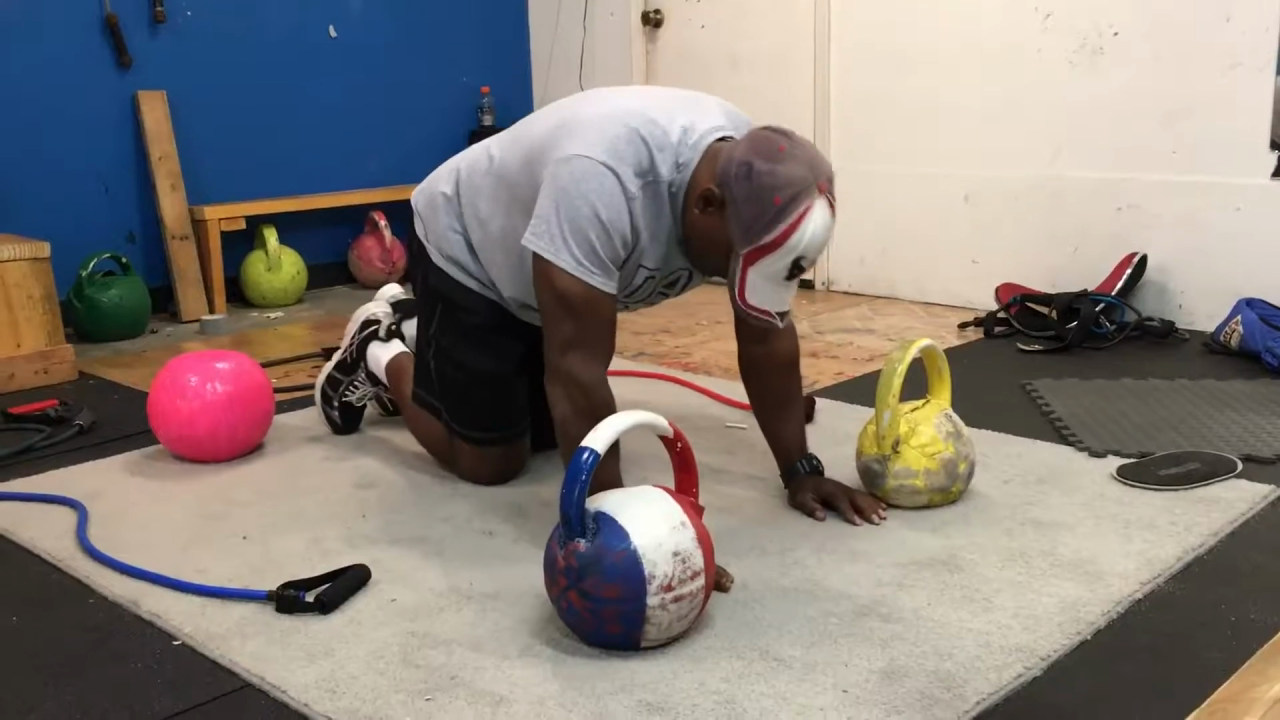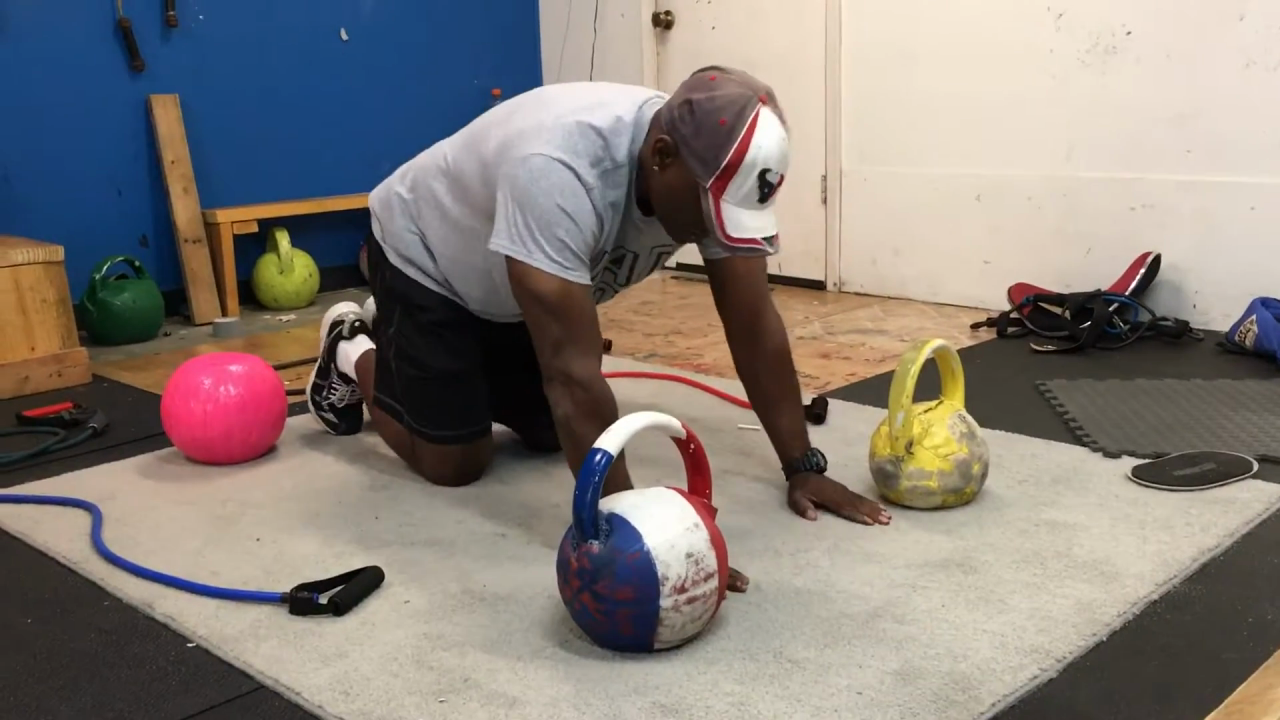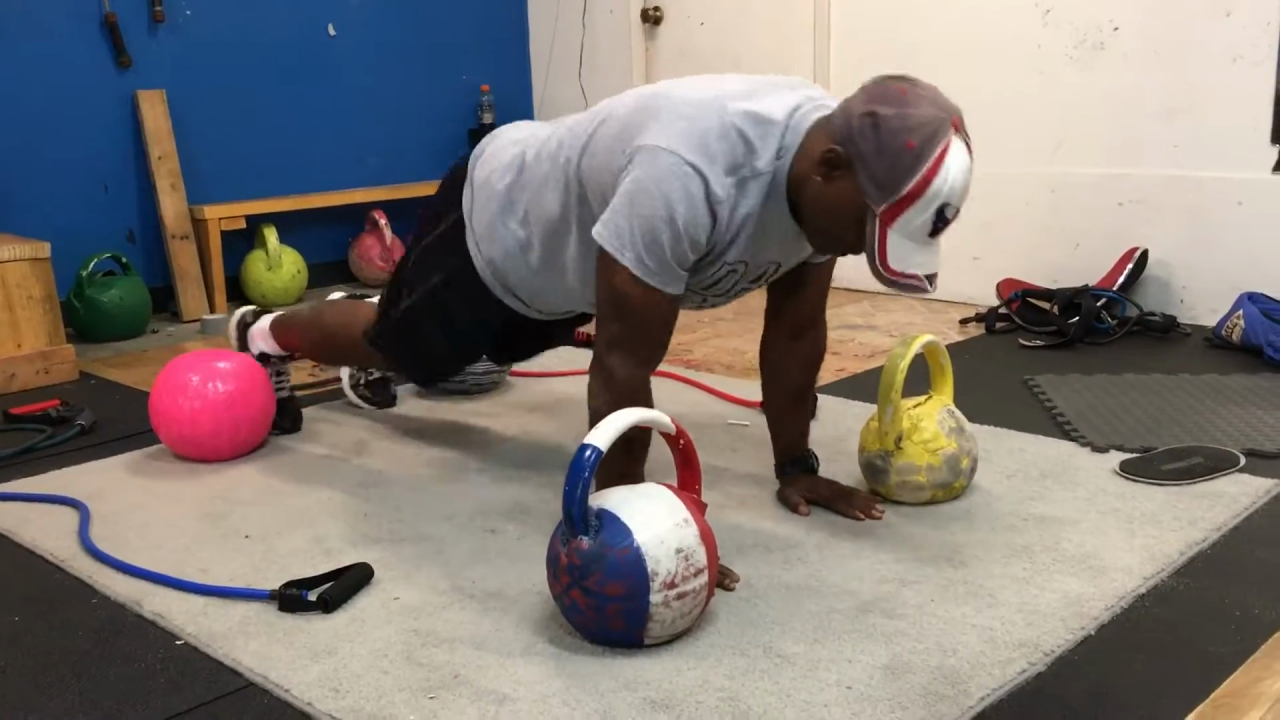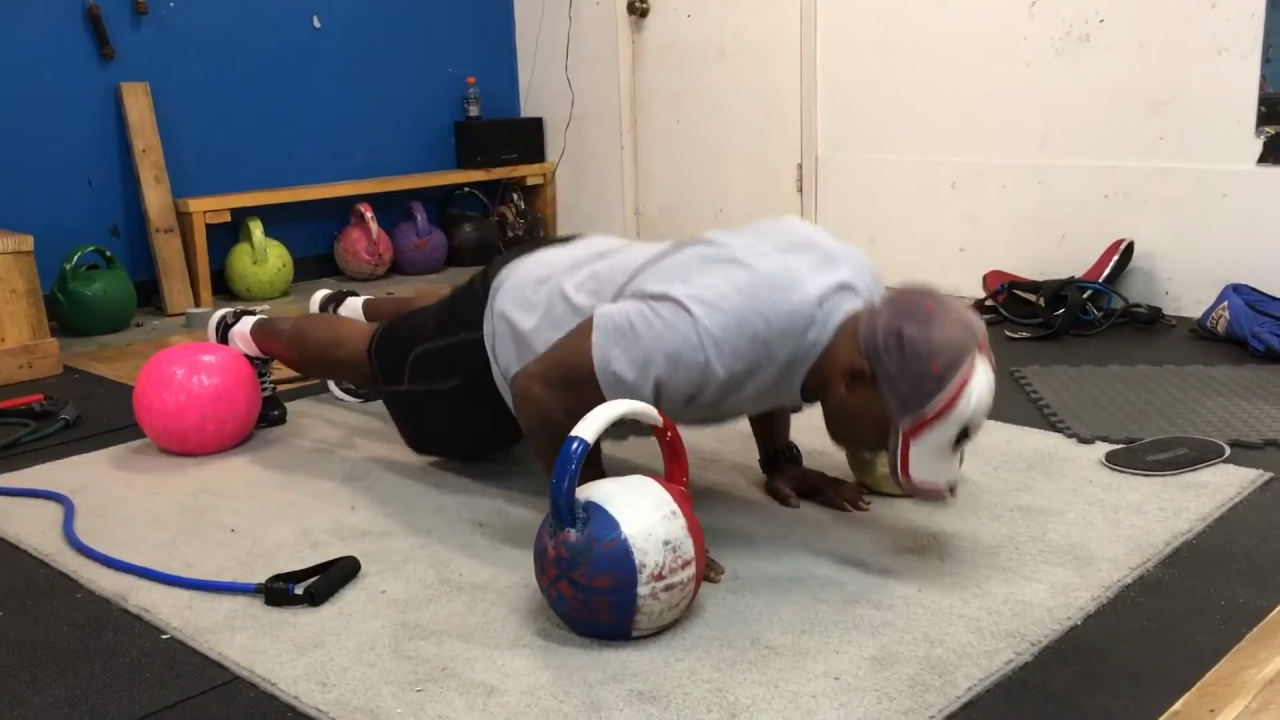
dt=0.7s
person 1, frame 1
left shoulder: (757, 179)
right shoulder: (603, 182)
left elbow: (766, 338)
right elbow: (578, 368)
left wrist: (801, 472)
left hip: (538, 281)
right hip: (469, 251)
left knee: (549, 431)
right knee: (490, 461)
left ankle: (412, 327)
right ankle: (380, 353)
person 1, frame 2
left shoulder: (714, 171)
right shoulder: (560, 172)
left elbow: (754, 327)
right elbow: (574, 369)
left wrist: (802, 467)
left hip: (510, 281)
right hip: (424, 253)
left knee: (549, 435)
right knee: (454, 462)
left ankle: (393, 330)
right ankle: (355, 352)
person 1, frame 3
left shoulder: (832, 169)
right shoulder: (690, 171)
left elbow: (796, 330)
right elbow: (622, 367)
left wrist: (795, 466)
left hip: (568, 249)
right hip: (501, 223)
left knee: (492, 350)
right knee: (395, 342)
left ankle: (367, 306)
right ankle: (267, 335)
person 1, frame 4
left shoulder: (852, 300)
right shoulder: (702, 333)
right elbow: (540, 392)
left wrist: (780, 461)
left hip: (587, 301)
right hip: (517, 344)
left knee: (437, 321)
right knee: (378, 362)
left ankle: (351, 308)
right ankle: (248, 332)
